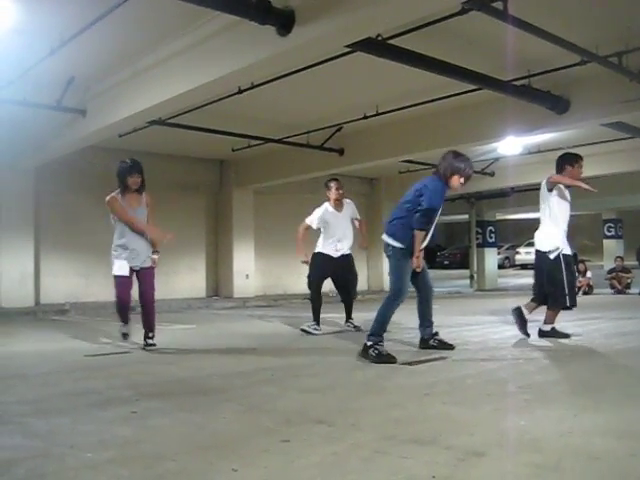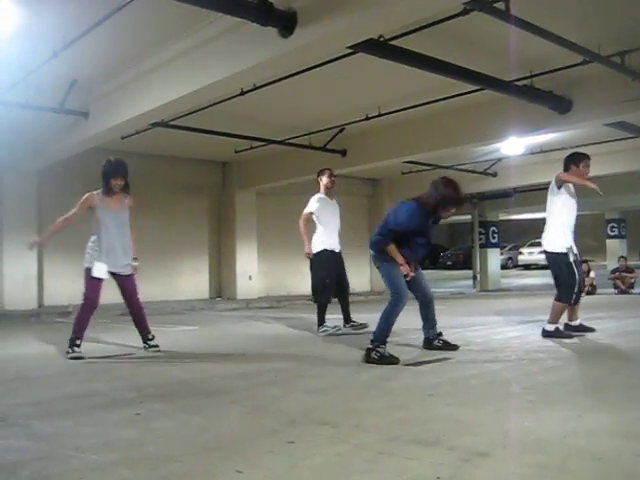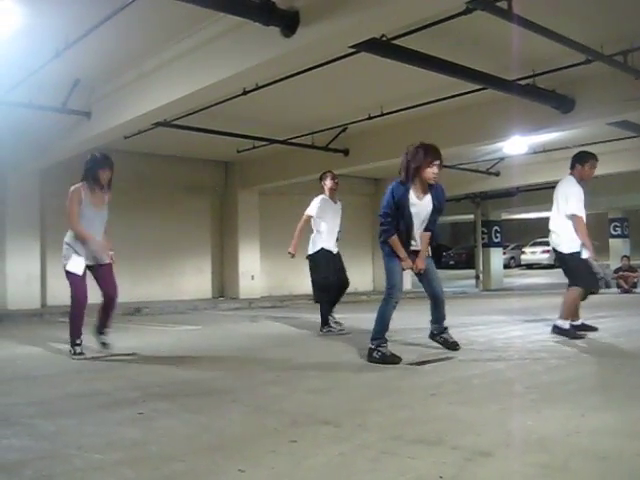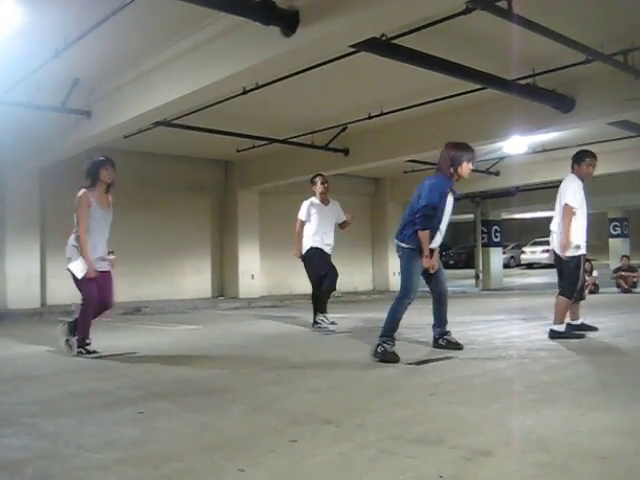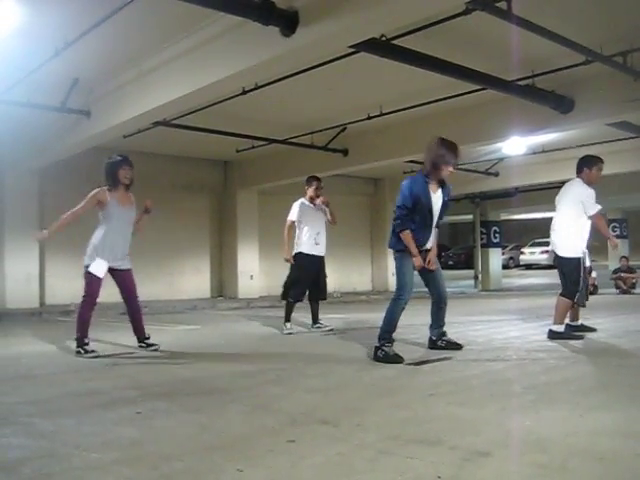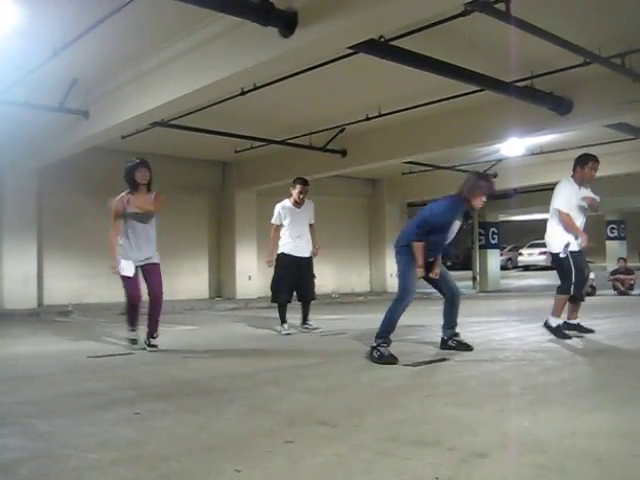
dt=0.4s
person 1, frame 1
left shoulder: (432, 183)
right shoulder: (436, 186)
right elbow: (422, 219)
left wrist: (419, 252)
right wrist: (417, 253)
left hip: (408, 245)
right hip: (400, 244)
left knee: (426, 290)
right knee: (398, 293)
left ankle: (427, 336)
right ankle: (372, 344)
person 1, frame 2
left shoulder: (433, 215)
right shoulder: (411, 211)
right elbow: (383, 238)
left wrist: (411, 264)
right wrist: (401, 263)
left hip: (406, 257)
right hip: (385, 255)
left knee: (426, 295)
right knee: (400, 297)
left ankle: (432, 337)
right ankle: (375, 348)
person 1, frame 3
left shoulder: (437, 193)
right shoulder: (397, 190)
left elbow: (429, 227)
right elbow: (387, 227)
left wrist: (422, 255)
right wrist: (403, 257)
left hip: (419, 249)
right hip: (394, 249)
left knee: (437, 292)
right knee: (394, 292)
left ankle: (438, 331)
right ankle: (377, 346)
person 1, frame 4
left shoulder: (448, 187)
right shoulder: (435, 184)
right elbow: (422, 221)
left wrist: (435, 254)
right wrist: (425, 255)
left hip: (428, 248)
right hip: (412, 246)
left knee: (441, 292)
right knee: (408, 293)
left ankle: (440, 335)
right ankle: (385, 343)
person 1, frame 5
left shoulder: (443, 189)
right shoulder: (412, 185)
left elbow: (436, 222)
right elbow: (401, 222)
left wrist: (432, 251)
right wrist: (414, 254)
left hip: (427, 249)
right hip: (405, 249)
left knee: (440, 294)
right knee: (404, 294)
left ankle: (437, 336)
right ankle: (383, 345)
person 1, frame 6
left shoulder: (461, 210)
right shoulder: (446, 207)
right elbow: (419, 232)
left wrist: (437, 263)
right wrist: (419, 264)
left hip: (428, 257)
right hip: (409, 253)
left knee: (453, 293)
right knee: (405, 296)
left ankle: (449, 337)
right ankle: (379, 344)
person 2, frame 1
left shoulder: (145, 198)
right shoulder: (113, 200)
right elbow: (134, 223)
left wrist: (155, 251)
right wrist: (160, 237)
left hip: (144, 254)
right hip: (123, 255)
left knee: (147, 298)
right knee: (122, 298)
left ankle: (149, 336)
right ankle: (125, 323)
person 2, frame 2
left shoulder: (128, 201)
right shoulder: (93, 199)
right elbow: (67, 219)
left wrist: (134, 258)
right wrist: (43, 238)
left hip: (122, 260)
right hip: (98, 258)
left knee: (133, 301)
right knee: (90, 302)
left ankle: (148, 339)
right ankle: (74, 344)
person 2, frame 3
left shoulder: (106, 195)
right shoulder: (76, 192)
right elbow: (74, 225)
left wrist: (108, 249)
right wrist: (93, 242)
left hip: (97, 252)
right hip: (76, 251)
left knee: (111, 294)
right knee: (80, 299)
left ankle: (101, 331)
right ankle: (76, 343)
person 2, frame 4
left shoulder: (109, 198)
right shoulder: (85, 196)
right elbow: (81, 230)
left wrist: (108, 253)
right wrist: (88, 260)
left hip: (100, 258)
right hip: (80, 255)
left knee: (106, 302)
right knee: (91, 299)
left ankle: (73, 328)
right ankle: (82, 343)
person 2, frame 5
left shoulder: (132, 198)
right shoulder: (102, 195)
right elbow: (74, 213)
left wrist: (144, 213)
right wrist: (50, 231)
left hip: (121, 257)
right hip: (99, 254)
left knee: (132, 298)
right knee: (90, 298)
left ankle: (142, 339)
right ankle: (81, 344)
person 2, frame 6
left shoulder: (156, 197)
right shoulder: (121, 200)
left elbow: (151, 209)
right elbow: (114, 231)
left wrist: (125, 209)
right wrist: (115, 258)
left hip: (150, 255)
right hip: (127, 254)
left knee: (156, 296)
right knee: (133, 297)
left ankle: (150, 336)
right ankle: (132, 329)
person 3, frame 1
left shoulder: (562, 189)
right shoulder: (552, 186)
right elbow: (552, 178)
right wrist: (580, 184)
left hip: (557, 245)
right hip: (551, 245)
left knee: (548, 288)
right knee: (562, 288)
left ankle: (523, 311)
right ankle: (547, 327)
person 3, frame 2
left shoulder: (566, 188)
right shoulder: (560, 182)
right elbow: (561, 176)
right wrist: (590, 184)
left hip: (563, 243)
right hip: (558, 245)
left knee: (575, 283)
right knee: (570, 284)
left ankle: (573, 322)
right ankle: (550, 327)
person 3, frame 3
left shoulder: (565, 184)
right shoulder: (573, 187)
right elbow: (577, 219)
left wrist: (583, 245)
right wrist: (589, 246)
left hip: (561, 242)
right hip: (570, 243)
left knee: (577, 281)
right knee: (585, 280)
left ankle: (575, 321)
right ankle: (562, 323)
person 3, frame 4
left shoulder: (570, 183)
right shoulder: (574, 182)
right elbow: (568, 209)
right wrist: (565, 238)
left hip: (565, 243)
right hip: (570, 244)
left knee: (575, 284)
right knee: (569, 285)
left ankle: (575, 322)
right ankle: (557, 328)
person 3, frame 5
left shoulder: (568, 188)
right shoulder: (584, 190)
right elbow: (597, 217)
right wrist: (610, 237)
left hip: (561, 243)
right hip: (571, 246)
left knee: (577, 284)
right knee: (572, 286)
left ankle: (574, 322)
right ankle: (557, 328)
person 3, frame 6
left shoulder: (584, 188)
right shoulder: (565, 186)
left elbow: (594, 204)
right elbow: (562, 215)
left wrist: (590, 202)
right wrist: (581, 234)
left hip: (574, 242)
right hip: (561, 242)
left knee: (580, 279)
right knee: (572, 279)
left ankle: (572, 321)
right ankle: (553, 321)
person 4, frame 1
left shoulder: (349, 204)
right shoulder: (322, 212)
left elbow: (358, 221)
right elbow: (302, 229)
left wrist: (363, 238)
right wrist: (302, 253)
left hip: (344, 255)
right hip: (323, 254)
left knee: (349, 288)
right knee: (315, 285)
left ankle: (349, 320)
right ankle: (315, 323)
person 4, frame 2
left shoulder: (333, 202)
right shoulder: (317, 199)
right elbow: (303, 221)
right wrist: (307, 244)
left hip: (334, 249)
right hip: (322, 250)
left knee: (342, 286)
right knee: (325, 287)
left ankle: (348, 321)
right ankle: (321, 325)
person 4, frame 3
left shoulder: (338, 204)
right shoulder: (320, 201)
right elbow: (303, 221)
right wrist: (294, 244)
left hip: (333, 250)
right hip: (321, 249)
left knee: (342, 283)
right knee: (327, 286)
left ankle: (328, 314)
right ankle: (325, 325)
person 4, frame 4
left shoulder: (335, 205)
right shoulder: (309, 204)
left elbow: (342, 225)
right elbow: (299, 226)
left wrist: (348, 220)
right wrist: (297, 248)
left hip: (325, 250)
right hip: (312, 248)
left knee: (321, 283)
right knee: (330, 275)
left ankle: (317, 320)
right ankle: (321, 313)
person 4, frame 5
left shoulder: (321, 205)
right shoulder: (299, 205)
left elbow: (333, 221)
right elbow: (288, 228)
left wrist: (327, 206)
right wrist: (287, 251)
left hip: (319, 253)
right hip: (303, 253)
left knee: (317, 288)
right knee: (296, 287)
left ankle: (316, 322)
right ankle: (287, 322)
person 4, frame 6
left shoulder: (310, 206)
right shoulder: (281, 207)
right elbow: (274, 231)
left wrist: (315, 245)
right wrist: (270, 254)
left hip: (305, 255)
right hip: (287, 254)
left knee: (307, 289)
right knee: (282, 289)
left ankle: (305, 322)
right ankle: (283, 324)
